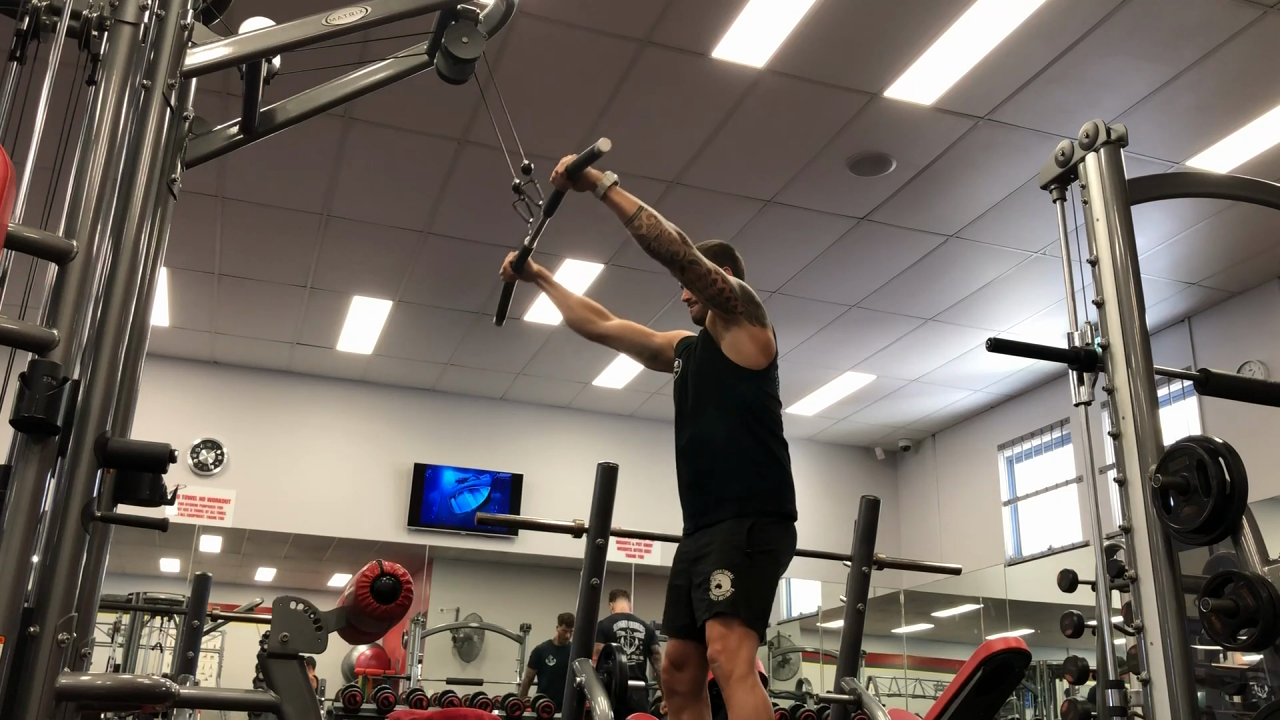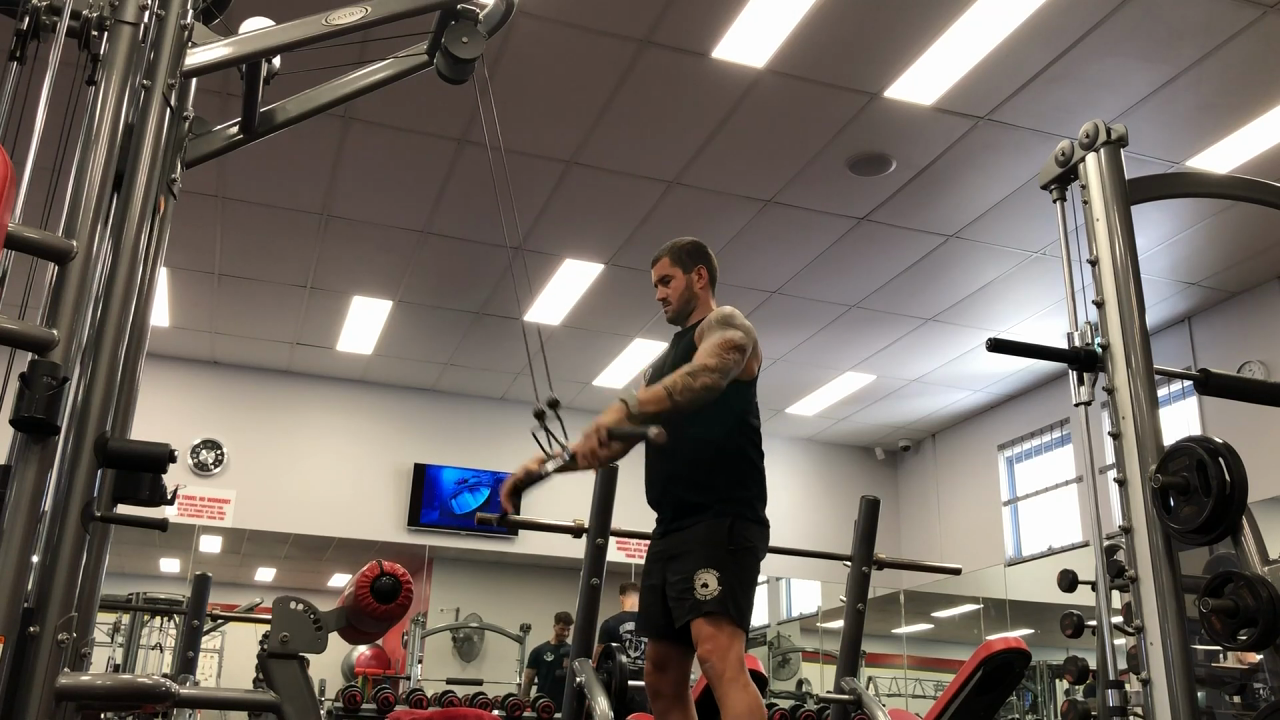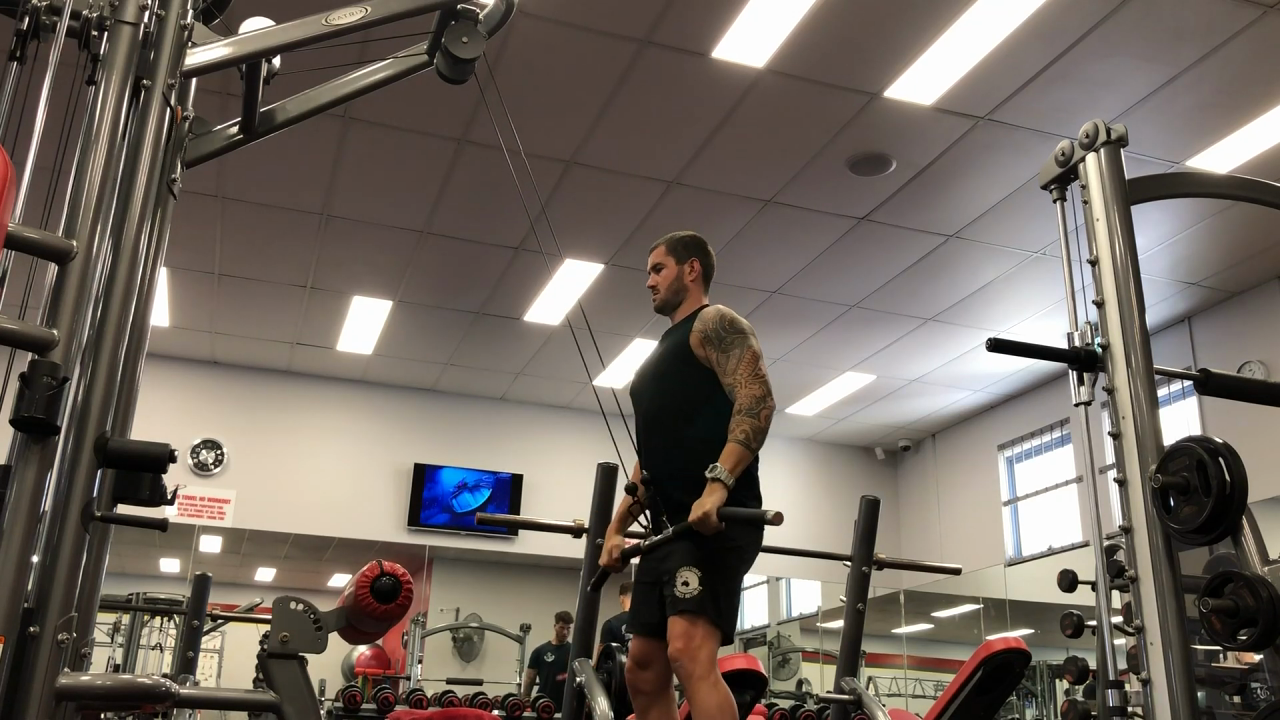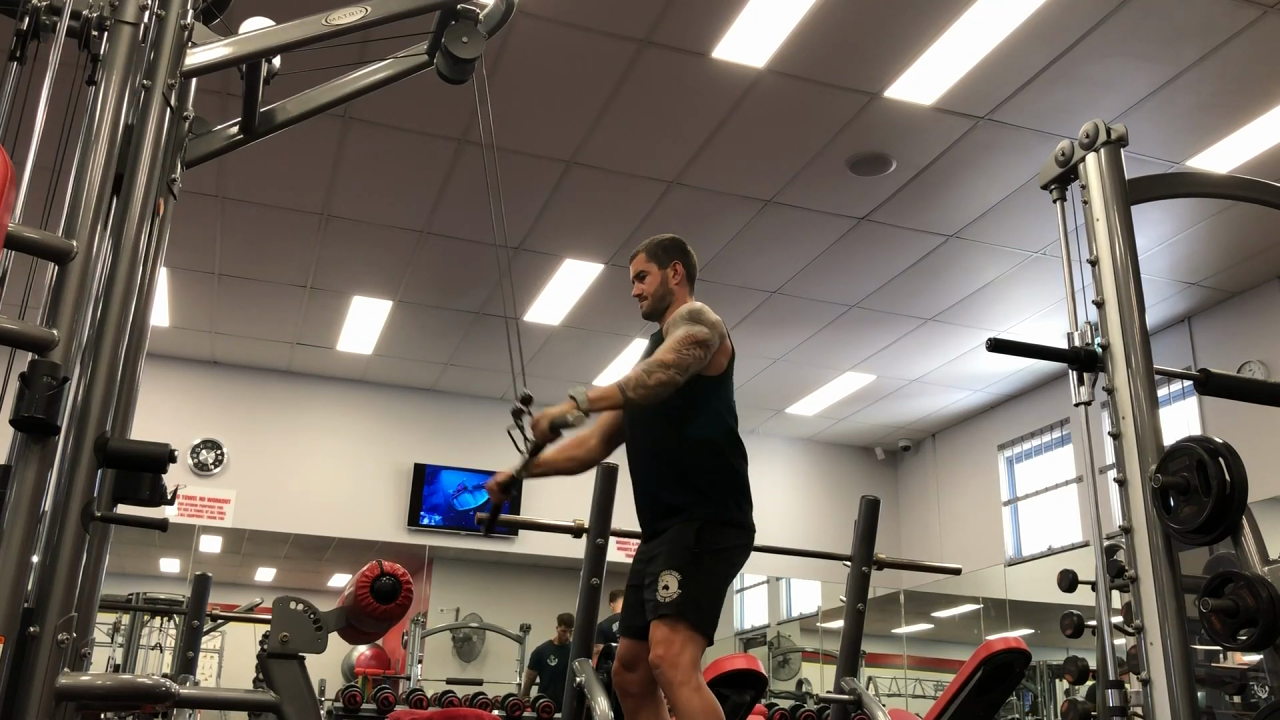
dt=0.7s
person 1, frame 1
left shoulder: (743, 317)
right shoulder: (684, 349)
left elbow: (677, 251)
right elbow: (603, 327)
left wrist: (601, 183)
right wrist: (541, 279)
left hip: (749, 522)
right hip: (702, 529)
left knee: (729, 657)
right knee: (679, 674)
person 1, frame 2
left shoulder: (726, 325)
right shoulder: (662, 364)
left elbow: (709, 374)
right elbow: (609, 444)
left wrist: (624, 407)
right wrist: (540, 466)
left hip: (723, 521)
right hip: (673, 529)
left knee: (719, 657)
right knee: (663, 677)
person 1, frame 3
left shoulder: (716, 324)
right shoulder: (663, 352)
left elbow: (757, 400)
left wrist: (718, 482)
right wrist: (618, 525)
left hip: (716, 521)
right hip: (670, 528)
left knee: (689, 654)
right knee: (643, 671)
person 1, frame 4
left shoulder: (698, 321)
right shoulder: (654, 352)
left elbow: (664, 374)
right elbow: (595, 443)
left wrist: (572, 404)
right wrist: (521, 470)
left hip: (708, 521)
right hip: (664, 530)
left knee: (673, 662)
right knee: (632, 672)
